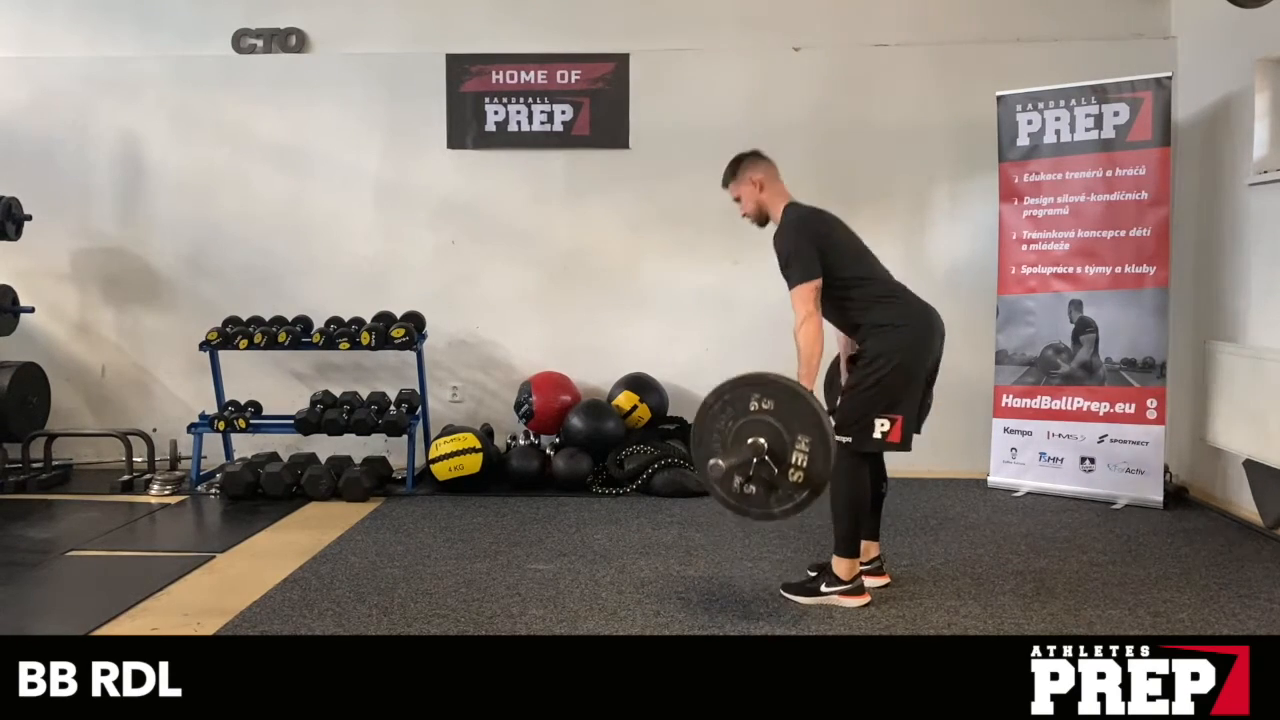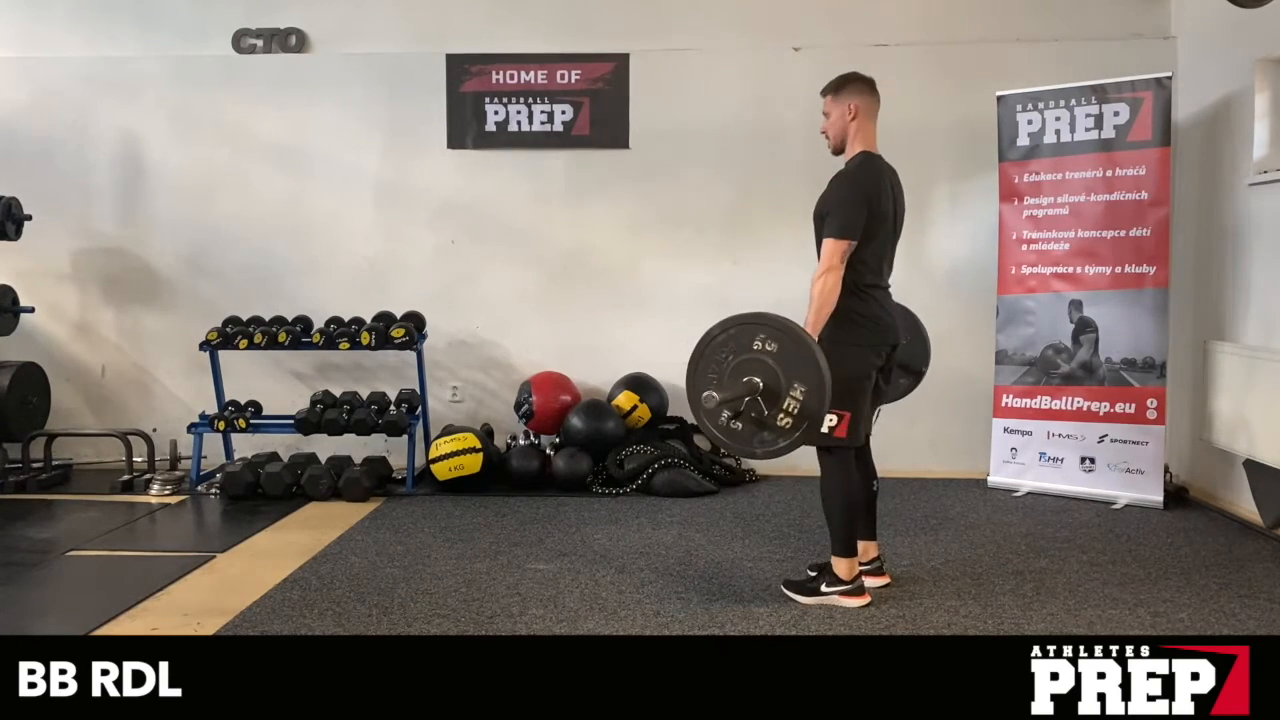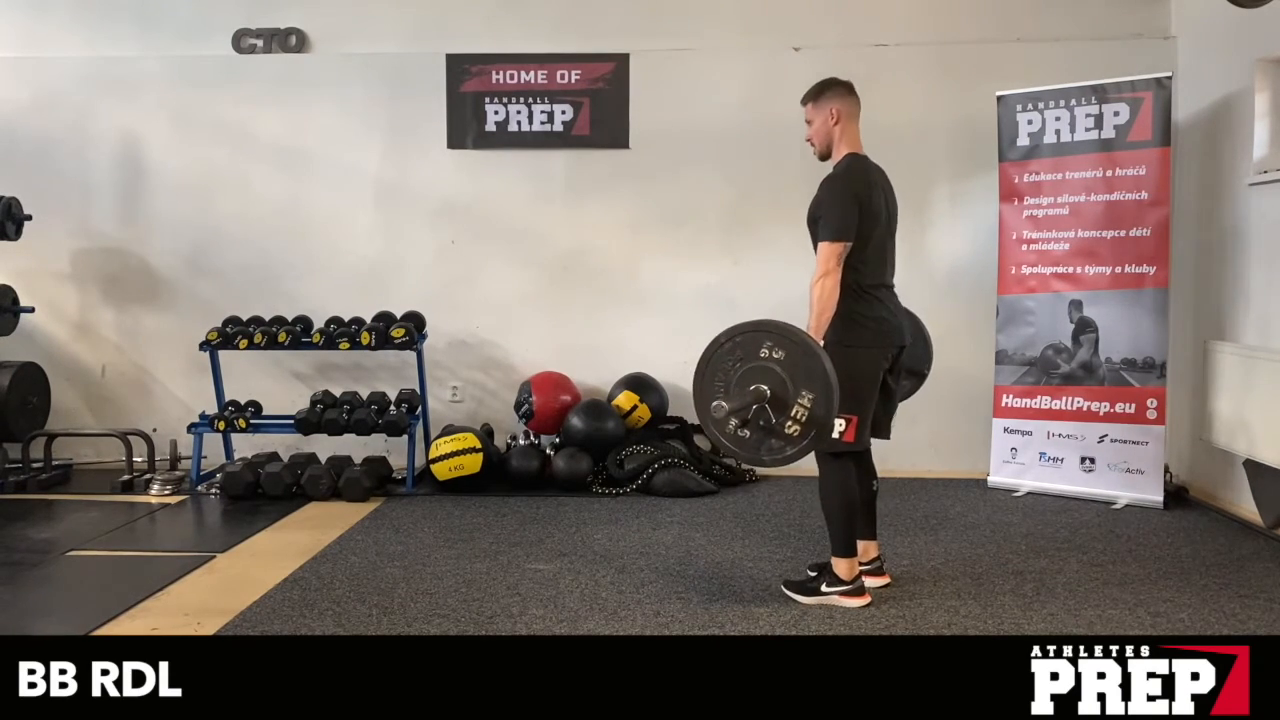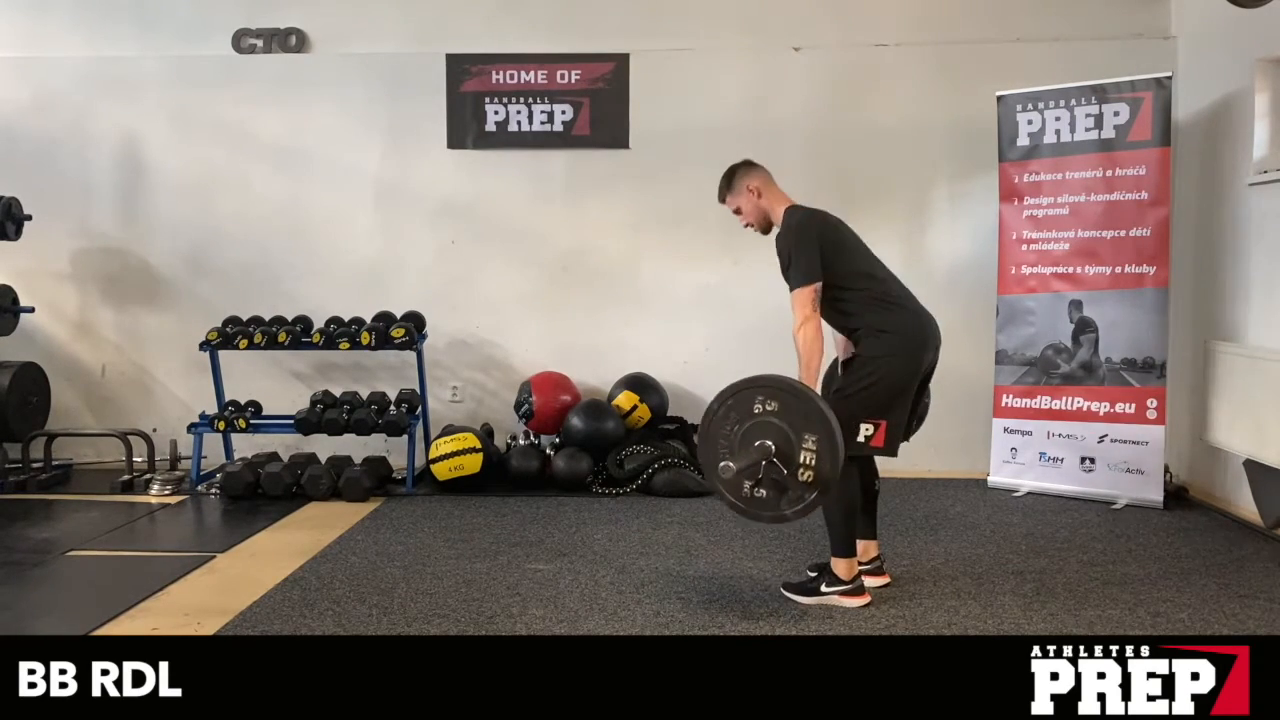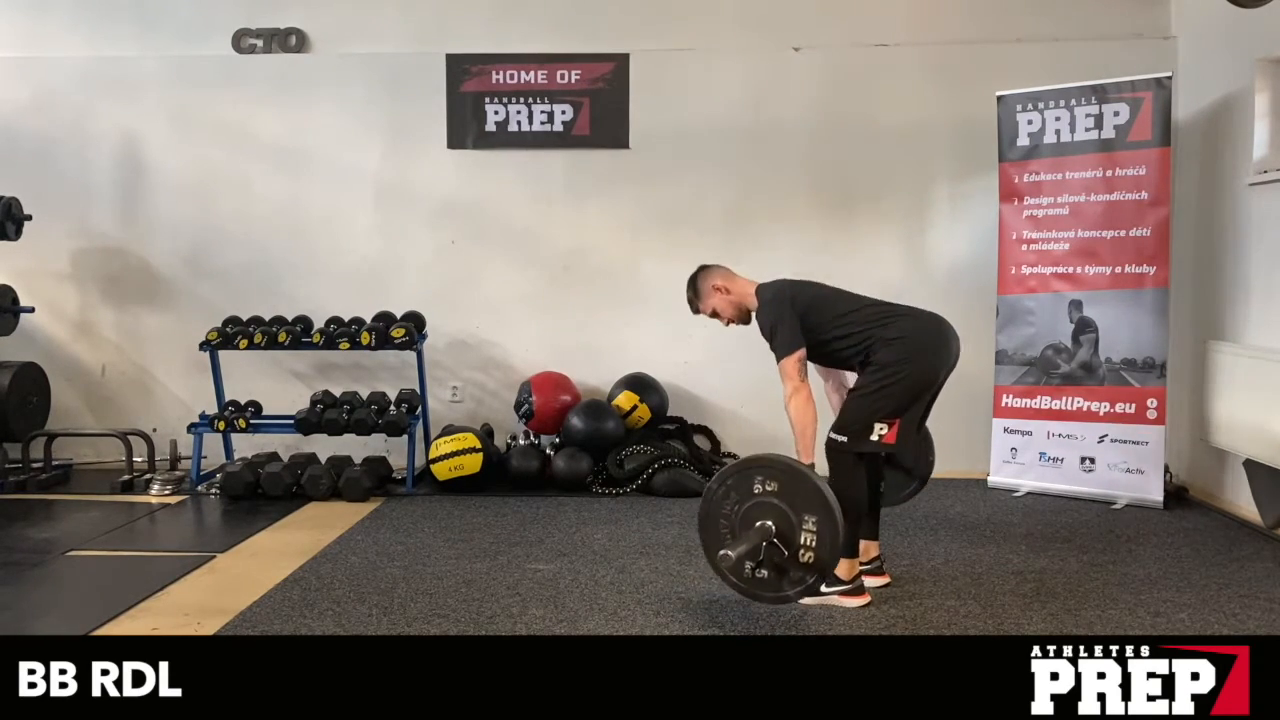
dt=0.5s
person 1, frame 1
left shoulder: (792, 229)
right shoulder: (810, 222)
left elbow: (807, 317)
left wrist: (804, 395)
right wrist: (851, 369)
left hip: (897, 338)
right hip: (914, 330)
left knee: (849, 445)
right knee: (862, 446)
left ankle: (842, 577)
right ankle: (867, 559)
person 1, frame 2
left shoulder: (851, 181)
right shoulder: (886, 178)
left elbow: (831, 270)
left wrist: (805, 343)
left hip: (849, 333)
right hip: (877, 327)
left knee: (835, 448)
right knee: (853, 445)
left ankle: (844, 578)
right ankle: (868, 558)
person 1, frame 3
left shoulder: (842, 183)
right shoulder: (875, 178)
left elbow: (829, 274)
left hip: (856, 336)
right hip: (883, 328)
left knee: (835, 450)
right knee: (852, 448)
left ankle: (843, 577)
right ankle: (868, 559)
person 1, frame 4
left shoulder: (795, 231)
right shoulder: (811, 224)
left elbow: (807, 318)
right wrist: (846, 376)
left hip: (894, 342)
right hip: (916, 336)
right knee: (852, 446)
left ankle: (843, 578)
right ankle: (868, 559)
person 1, frame 5
left shoulder: (772, 306)
right shoulder: (787, 298)
left elbow: (797, 391)
right elbow: (833, 375)
left wrist: (805, 468)
right wrist: (849, 426)
left hip: (913, 349)
right hip: (933, 341)
left knee: (845, 447)
right knee: (859, 445)
left ankle: (845, 578)
right ankle: (869, 559)
